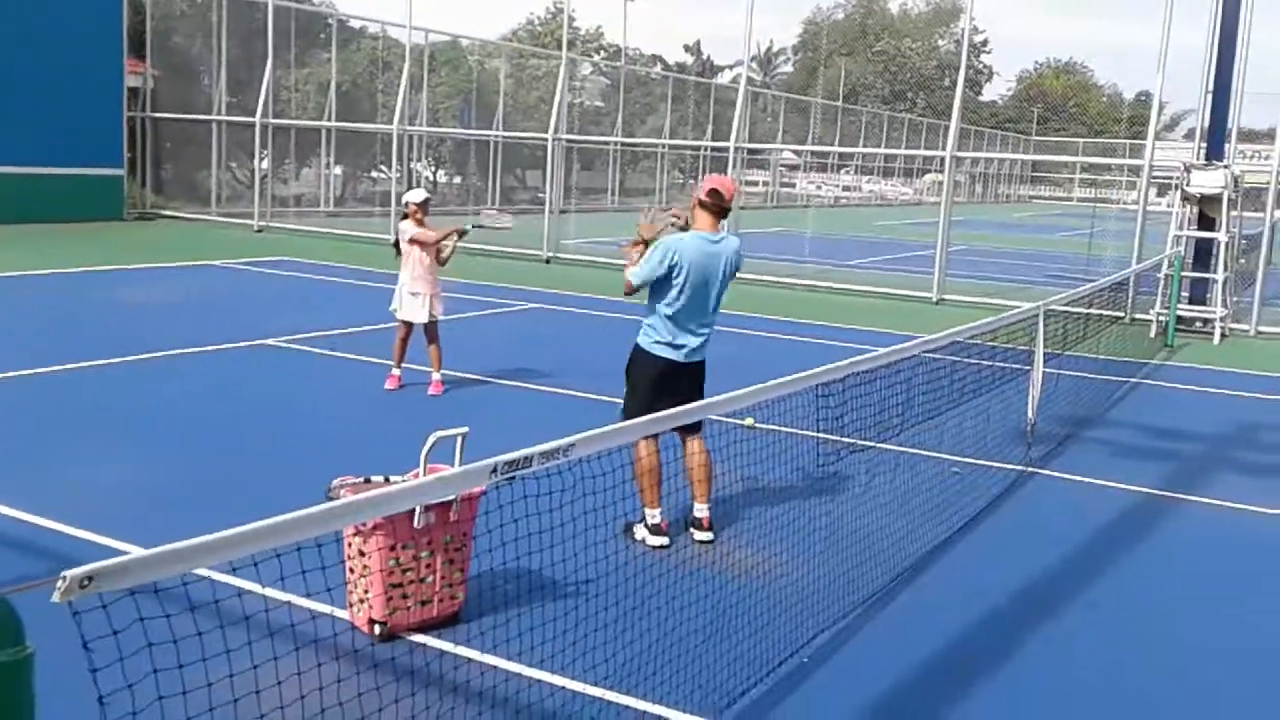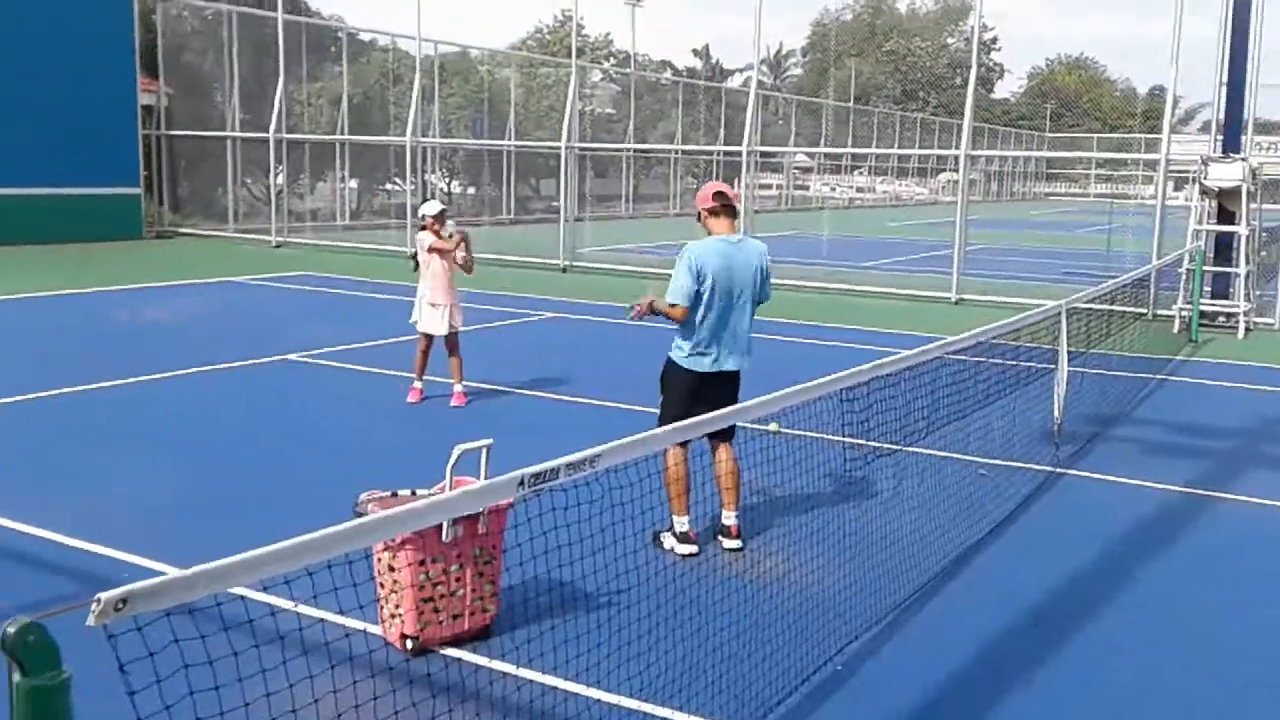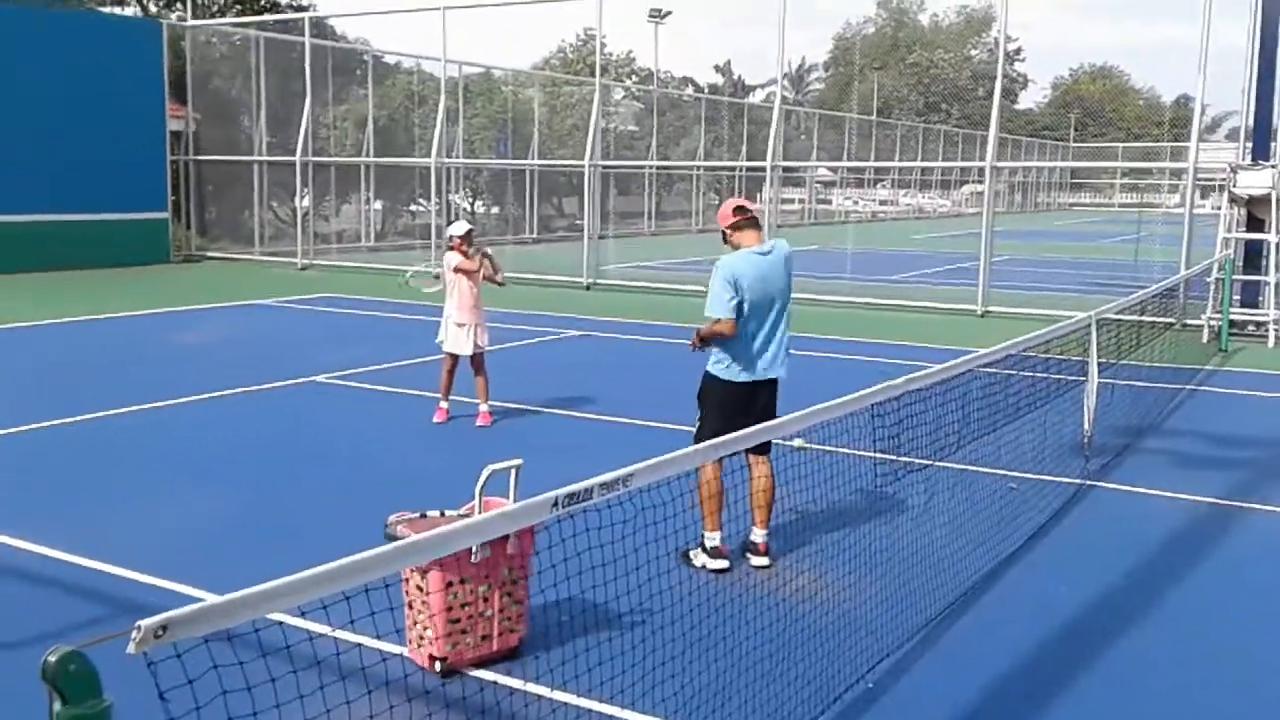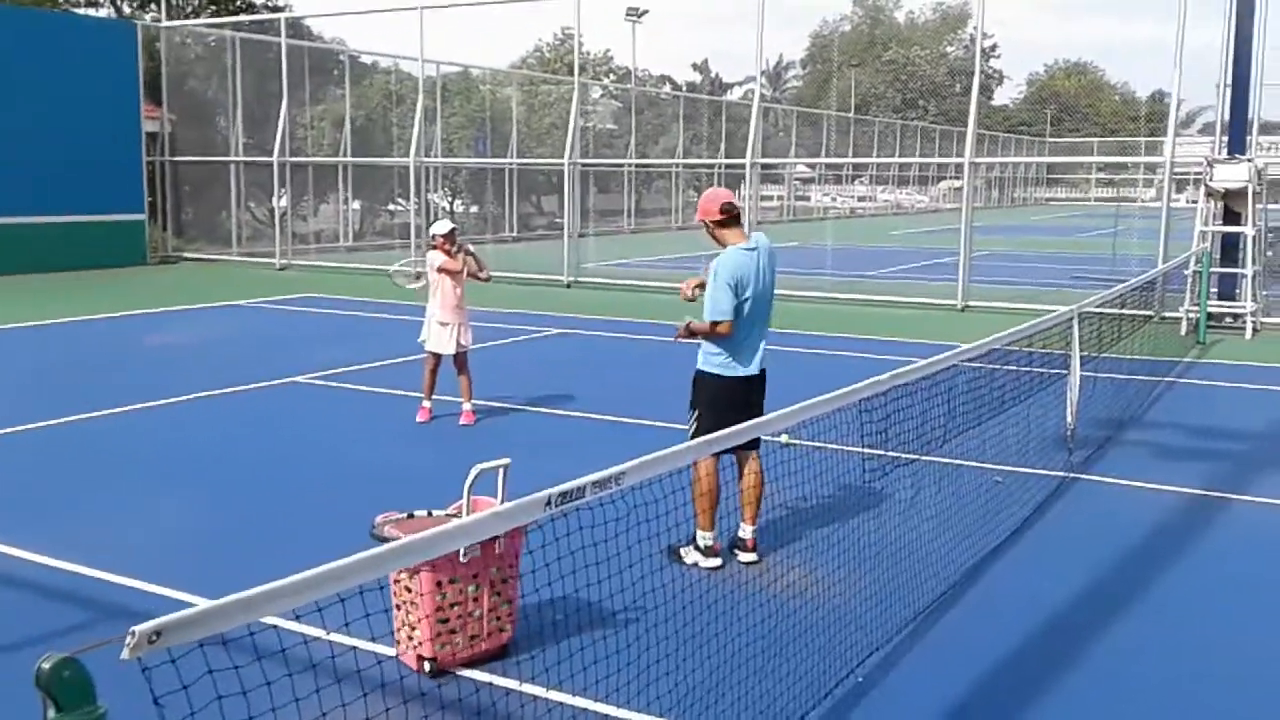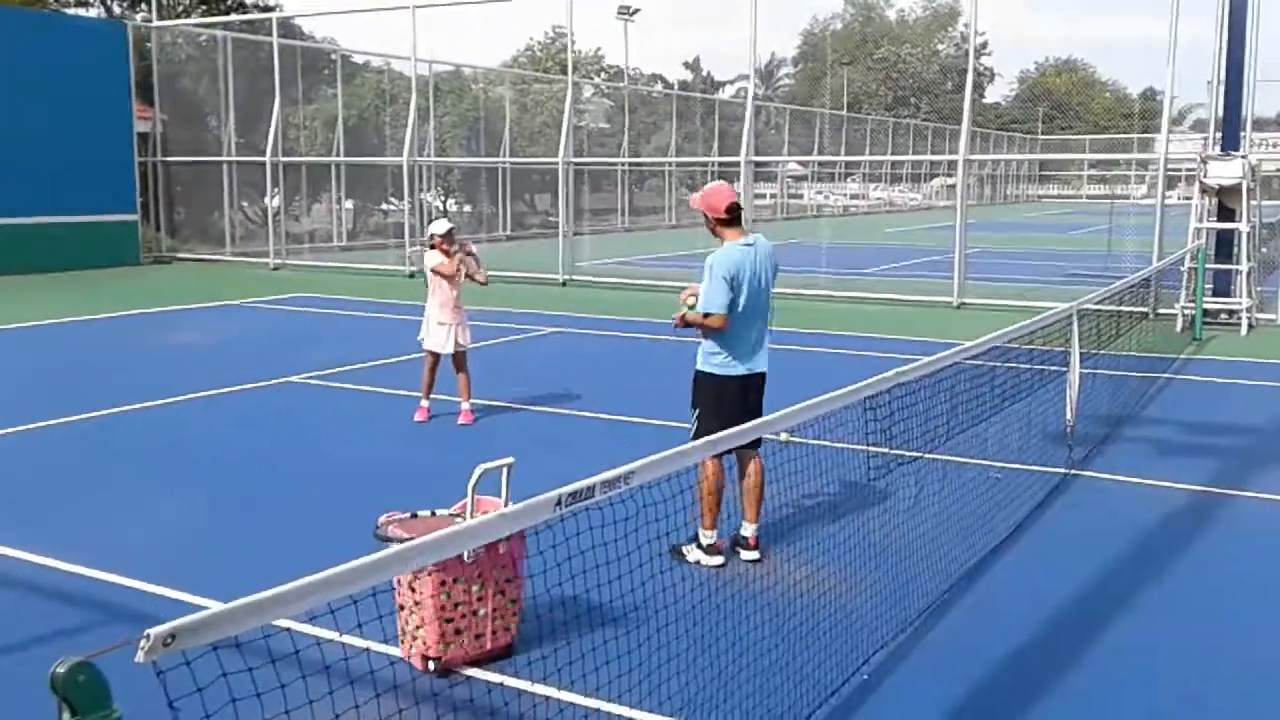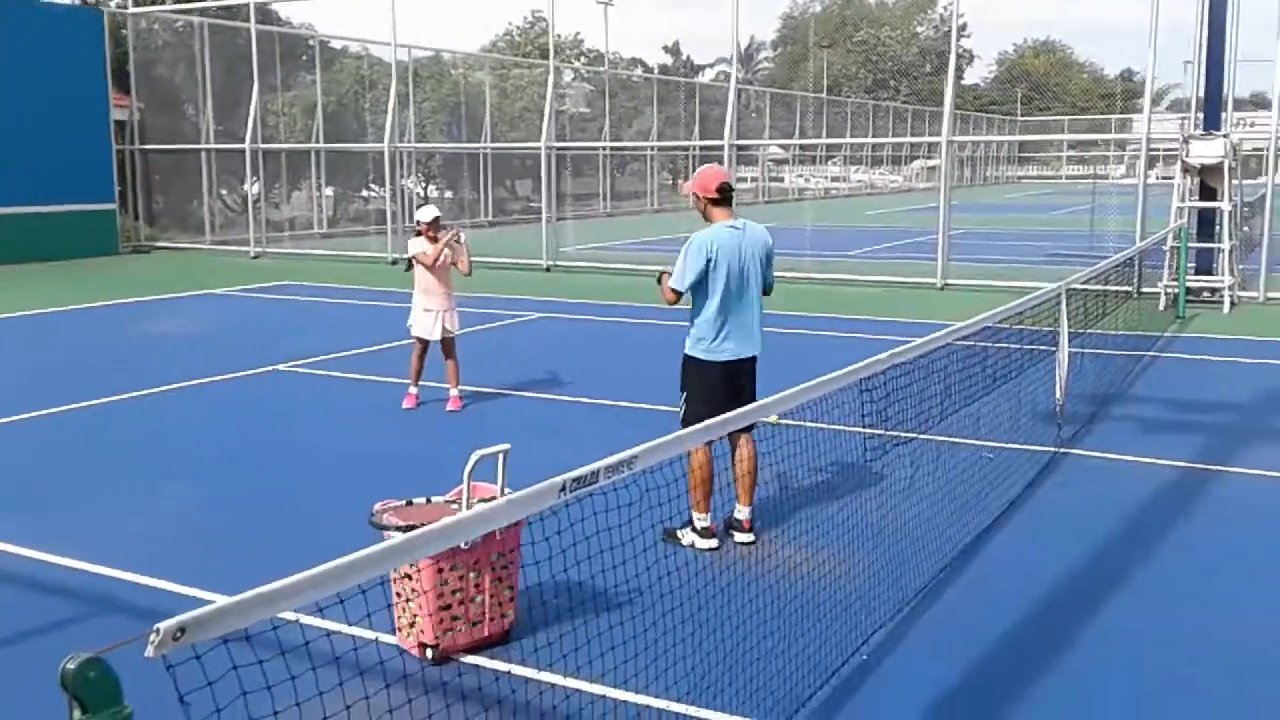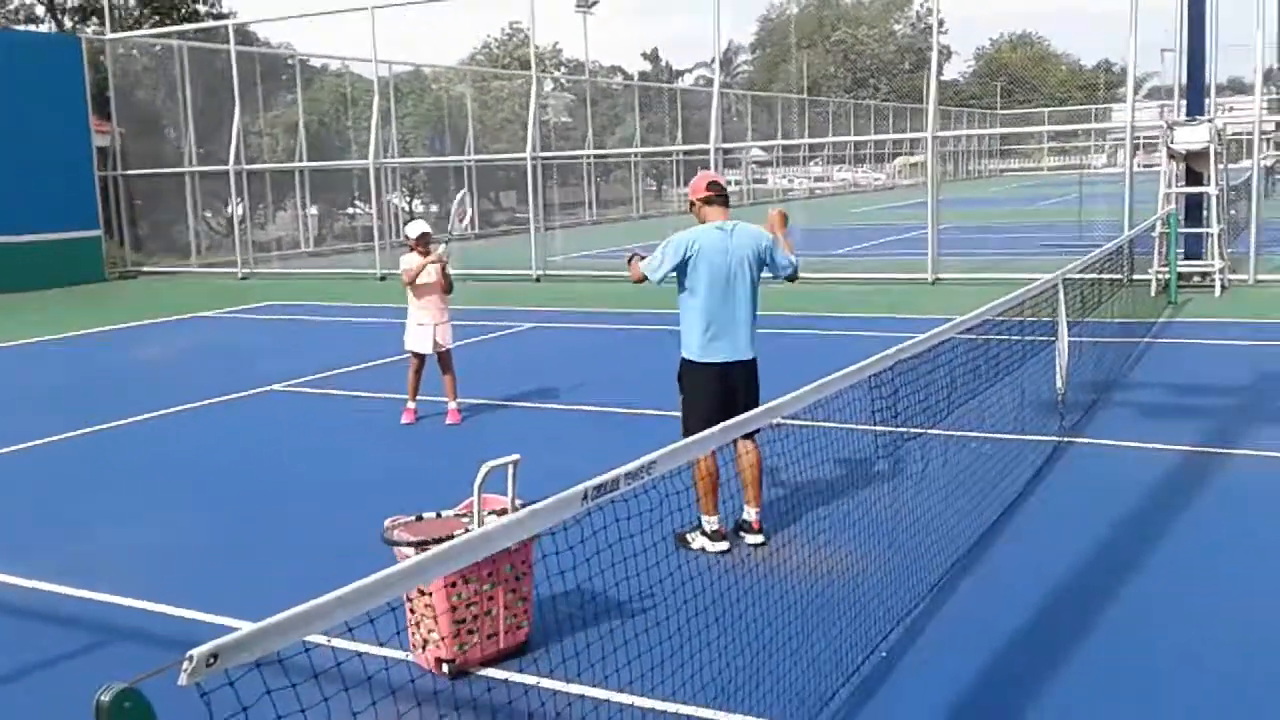
dt=0.2s
person 1, frame 1
left shoulder: (672, 245)
right shoulder: (734, 248)
left elbow: (630, 287)
left wrist: (642, 242)
left hip: (655, 353)
right hip: (695, 355)
left knee: (645, 436)
right knee: (692, 434)
left ankle: (653, 523)
right ankle: (702, 517)
person 1, frame 2
left shoulder: (694, 253)
right shoulder: (758, 252)
left elbow: (678, 312)
left wrist: (652, 306)
left hip: (688, 364)
right hip: (730, 364)
left knee: (674, 443)
right knee: (723, 442)
left ankle: (681, 531)
right ankle: (730, 525)
person 1, frame 3
left shoulder: (728, 266)
right shoulder: (782, 251)
left elbow: (725, 328)
left wrist: (702, 334)
left hip: (728, 377)
right hip: (768, 376)
left knee: (709, 457)
right knee: (759, 457)
left ankle: (712, 547)
right ankle: (759, 543)
person 1, frame 4
left shoulder: (724, 266)
right shoulder: (764, 246)
left elbow: (723, 327)
left wrist: (692, 328)
right wrist: (703, 284)
left hip: (719, 373)
right hip: (753, 371)
left knee: (704, 455)
right knee: (748, 454)
left ankle: (705, 545)
right ankle: (747, 539)
person 1, frame 5
left shoulder: (721, 260)
right shoulder: (766, 248)
left elbow: (716, 322)
left wrist: (688, 318)
right wrist: (705, 294)
left hip: (719, 372)
right hip: (754, 369)
left knee: (709, 455)
right knee: (749, 452)
left ankle: (707, 543)
right ankle: (749, 537)
person 1, frame 6
left shoulder: (702, 242)
right shoulder: (761, 236)
left elbow: (671, 296)
left wrist: (667, 277)
left hip: (706, 356)
right hip: (745, 353)
left knee: (698, 439)
right knee: (742, 435)
left ankle: (702, 526)
right ankle: (744, 520)
person 1, frame 7
left shoulder: (687, 241)
right shoulder: (758, 236)
left elbow: (639, 275)
right elbow: (790, 271)
left wrist: (635, 259)
right wrist: (779, 231)
left hip: (701, 358)
right hip: (743, 356)
right knee: (746, 437)
left ankle: (711, 529)
right ankle: (752, 521)
person 2, frame 1
left shoulder: (431, 230)
right shoulder: (404, 227)
left elbow: (439, 261)
right elbow: (431, 240)
left wrist: (455, 238)
right wrist: (453, 230)
left hip: (430, 289)
right hip: (410, 288)
left knee: (432, 334)
right knee: (403, 332)
left ankle: (436, 378)
right ankle: (395, 373)
person 2, frame 2
left shoulder: (451, 241)
right shoulder: (422, 237)
left elbow: (468, 269)
right elbow: (449, 247)
left wrist: (466, 242)
right wrist: (460, 237)
left hip: (449, 300)
right hip: (429, 300)
left knee: (453, 346)
right knee: (424, 345)
left ankle: (458, 389)
right ankle: (417, 386)
person 2, frame 3
left shoulder: (477, 262)
right shoulder: (450, 257)
left elbow: (500, 280)
right elbow: (474, 267)
left wrist: (488, 256)
right wrist: (478, 255)
left hip: (475, 320)
right hip: (455, 320)
left knee: (479, 366)
right knee: (449, 365)
left ankle: (484, 409)
right ankle: (443, 406)
person 2, frame 4
left shoulder: (462, 260)
right shoulder: (433, 256)
left elbow: (485, 276)
right elbow: (457, 267)
left wrist: (472, 254)
right wrist: (461, 252)
left hip: (458, 318)
right hip: (438, 319)
left knee: (462, 365)
right knee: (432, 364)
left ankle: (467, 408)
right ankle: (426, 405)
person 2, frame 5
left shoulder: (462, 260)
right shoulder: (430, 256)
left elbow: (483, 280)
right elbow: (450, 272)
left wrist: (474, 255)
right wrist: (460, 254)
left hip: (457, 318)
right hip: (436, 318)
left knee: (460, 363)
right knee: (431, 363)
left ankle: (466, 407)
right ankle: (424, 405)
person 2, frame 6
left shoulder: (450, 245)
right shoulder: (415, 243)
left elbow: (466, 271)
right elbow: (429, 262)
left wrist: (462, 244)
right wrist: (443, 241)
left hip: (445, 304)
right hip: (424, 304)
left knee: (449, 350)
right knee: (419, 349)
left ankle: (455, 394)
right ankle: (412, 391)
person 2, frame 7
left shoulder: (439, 258)
right shoulder: (406, 259)
left elbow: (448, 290)
right elbow: (408, 281)
left wrist: (442, 268)
right wrist: (424, 263)
left hip: (439, 318)
right hip: (417, 319)
left knee: (446, 363)
right knee: (416, 364)
left ankle: (453, 407)
right ankle: (410, 407)
